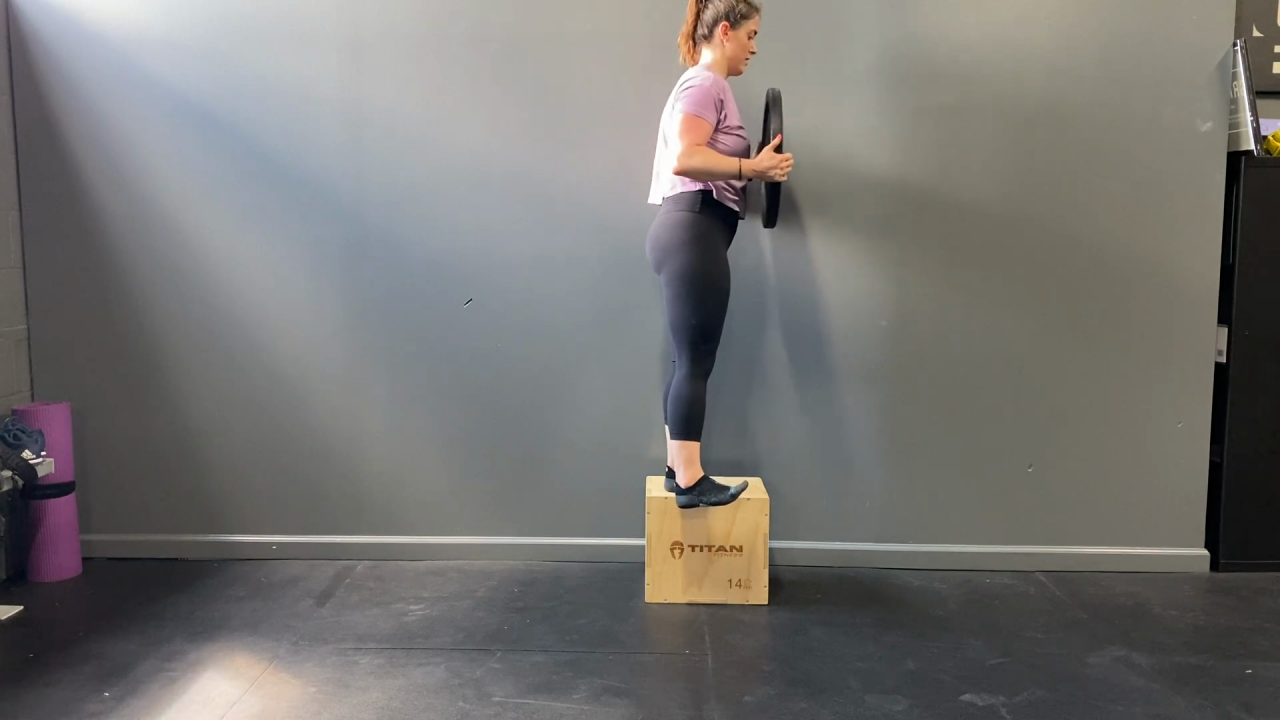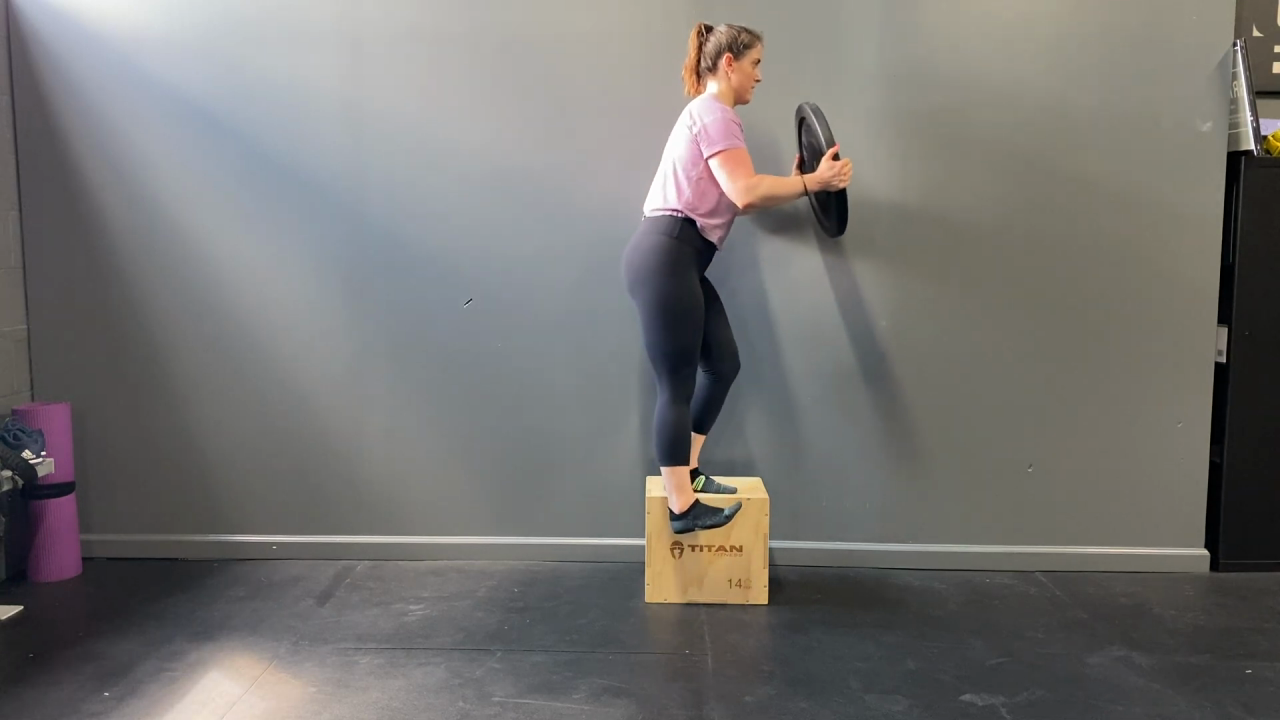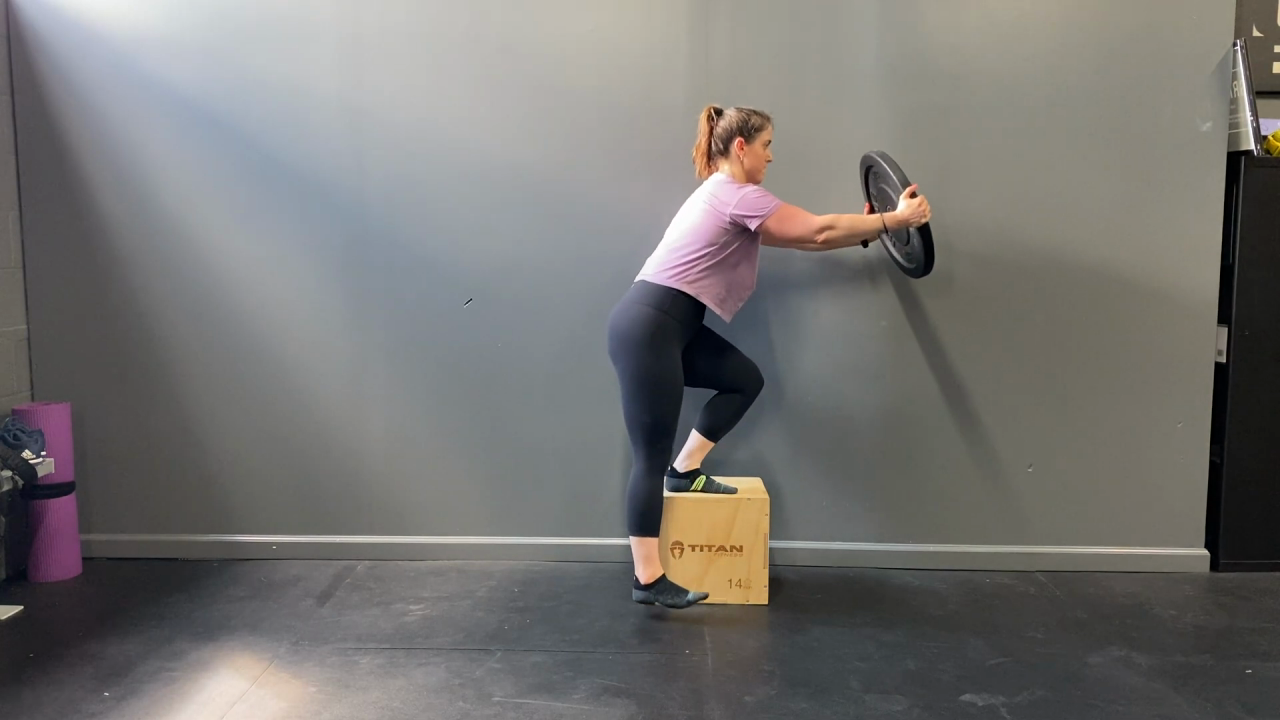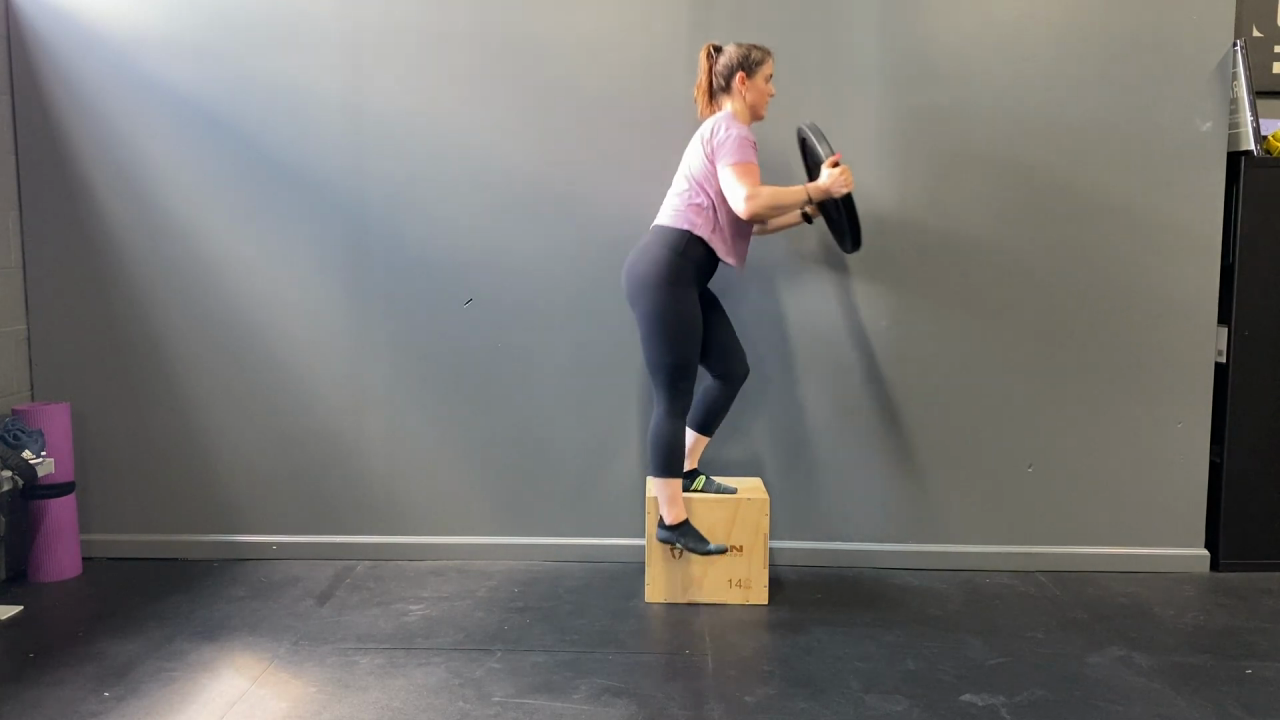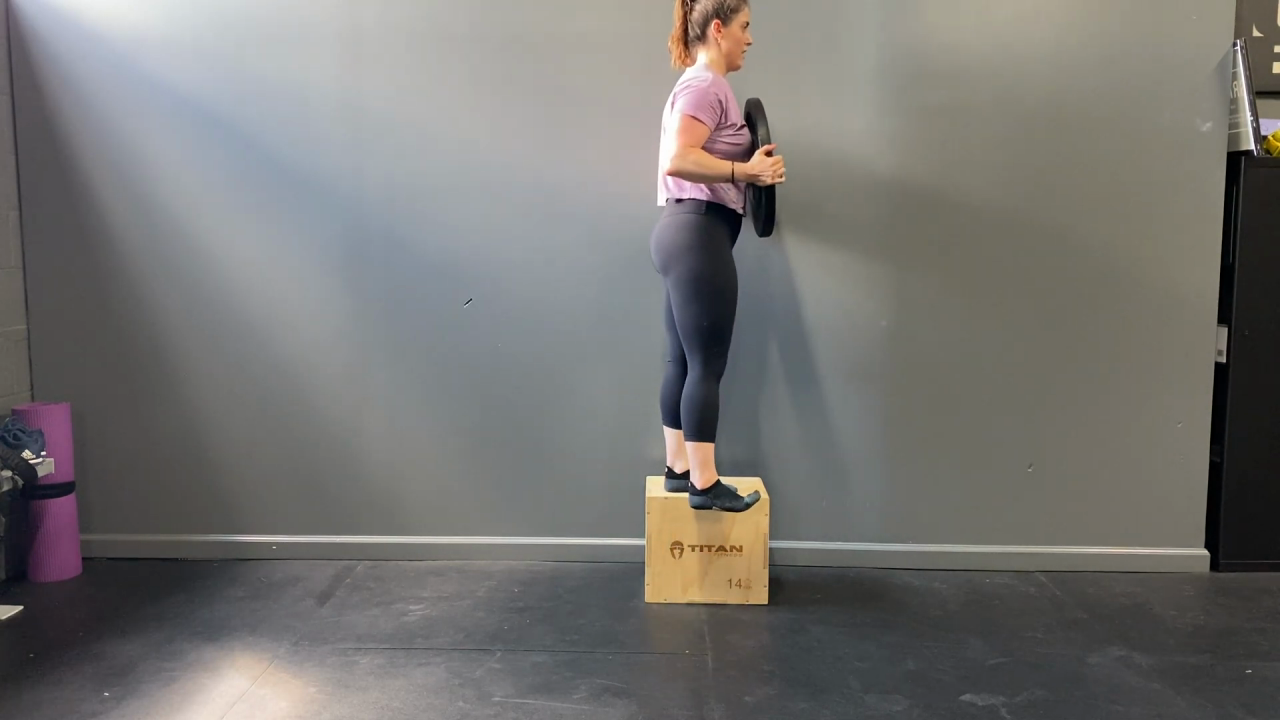
dt=1s
person 1, frame 1
left shoulder: (705, 86)
right shoulder: (704, 84)
right elbow: (684, 158)
left wrist: (756, 167)
right wrist: (752, 168)
left hip: (688, 232)
right hip: (693, 232)
left knee: (689, 361)
right knee: (695, 363)
left ankle: (679, 469)
right ankle: (690, 481)
person 1, frame 2
left shoulder: (707, 114)
right shoulder: (714, 114)
left elbow: (734, 200)
right elbow: (745, 193)
left wrist: (795, 184)
right wrist: (813, 182)
left hip: (676, 260)
right hip: (665, 259)
left knee: (723, 364)
right knee: (677, 387)
left ankle: (688, 472)
right ankle: (683, 507)
person 1, frame 3
left shoulder: (722, 195)
right shoulder: (738, 196)
left elbow: (799, 239)
right elbow: (817, 230)
left wrist: (863, 233)
right wrist: (895, 220)
left hip: (663, 323)
right hip: (647, 328)
left knee: (745, 379)
right knee: (651, 457)
left ankle: (685, 470)
right ankle: (649, 579)
person 1, frame 4
left shoulder: (722, 131)
right shoulder: (730, 133)
left elbow: (756, 220)
right elbow: (751, 204)
left wrist: (808, 210)
right wrist: (818, 189)
left hip: (677, 274)
right hip: (664, 273)
left knee: (732, 368)
right knee: (675, 399)
left ankle: (686, 471)
right ankle: (672, 520)
person 1, frame 5
left shoulder: (705, 87)
right shoulder: (704, 86)
right elbow: (678, 160)
left wrist: (752, 169)
right wrist: (748, 171)
left hip: (688, 234)
right hip: (697, 235)
left knee: (685, 362)
right knee: (706, 366)
left ankle: (679, 469)
right ankle: (705, 485)
